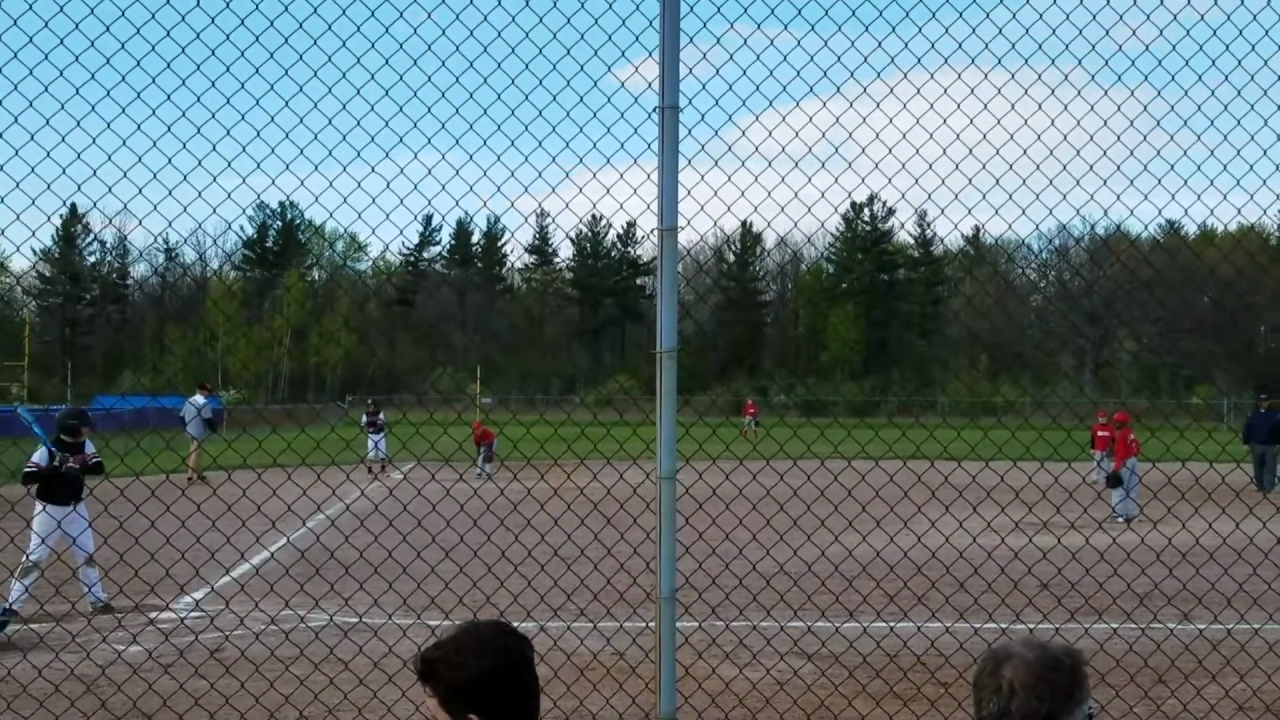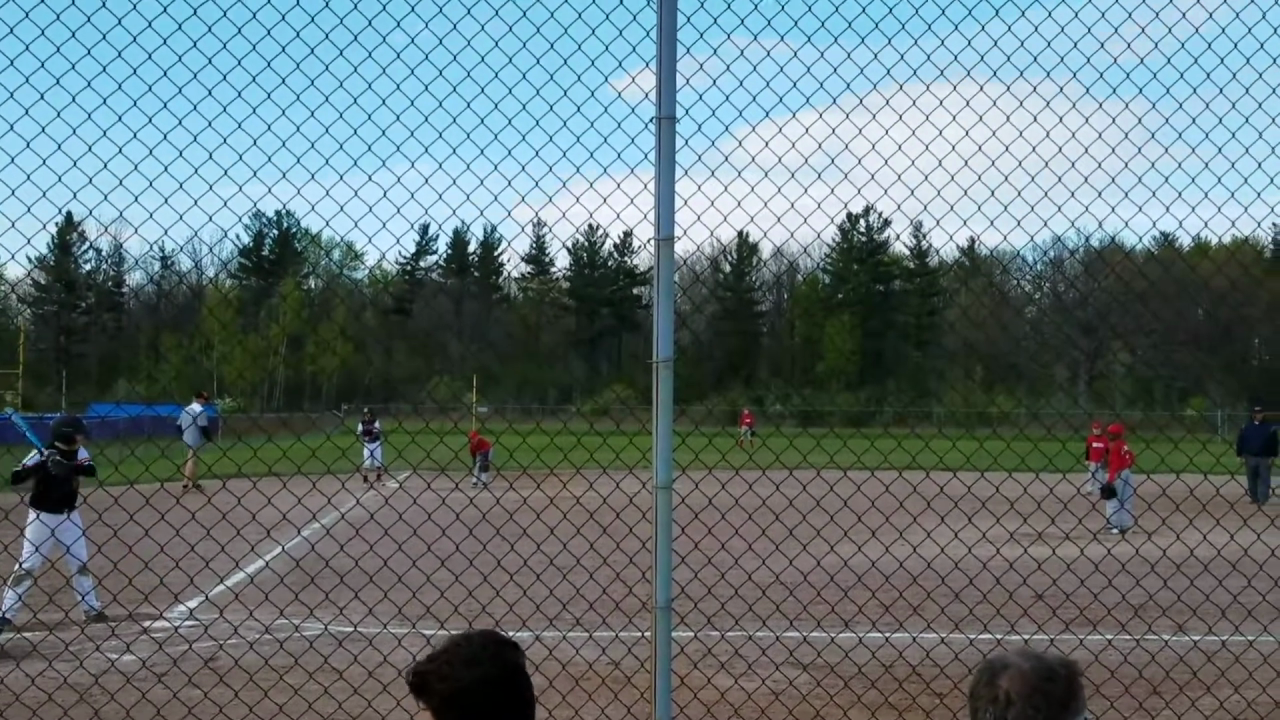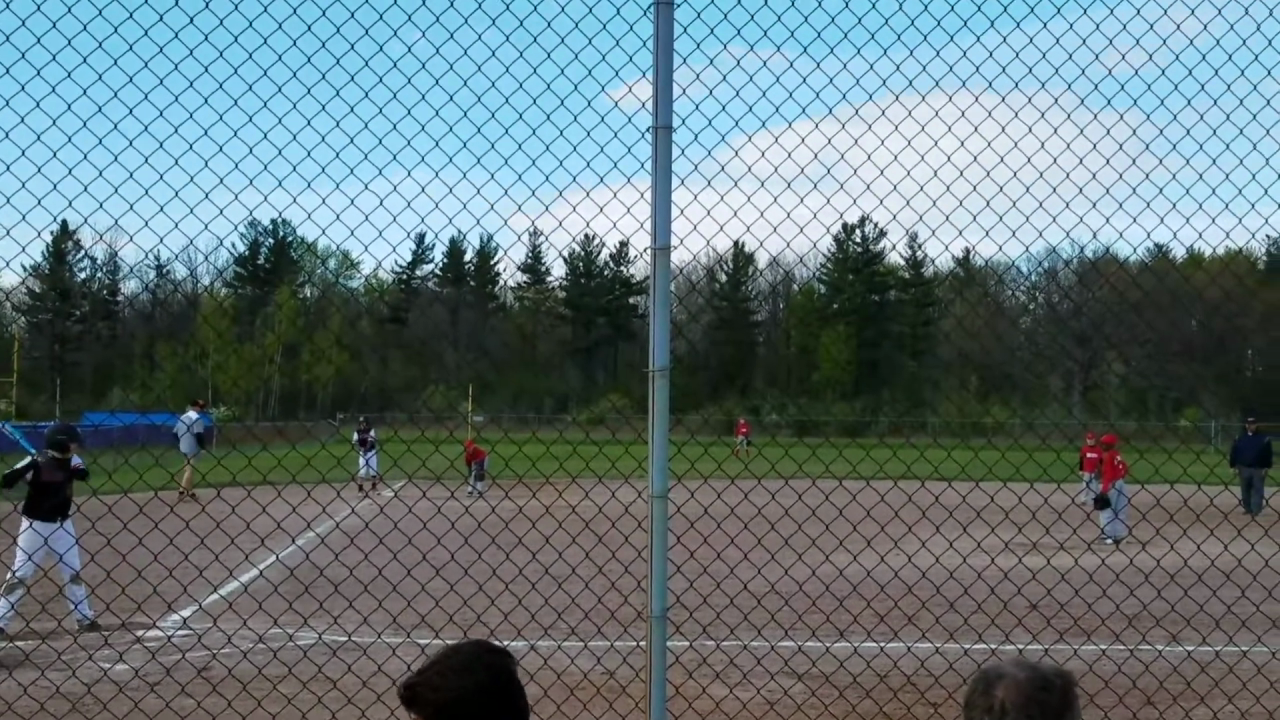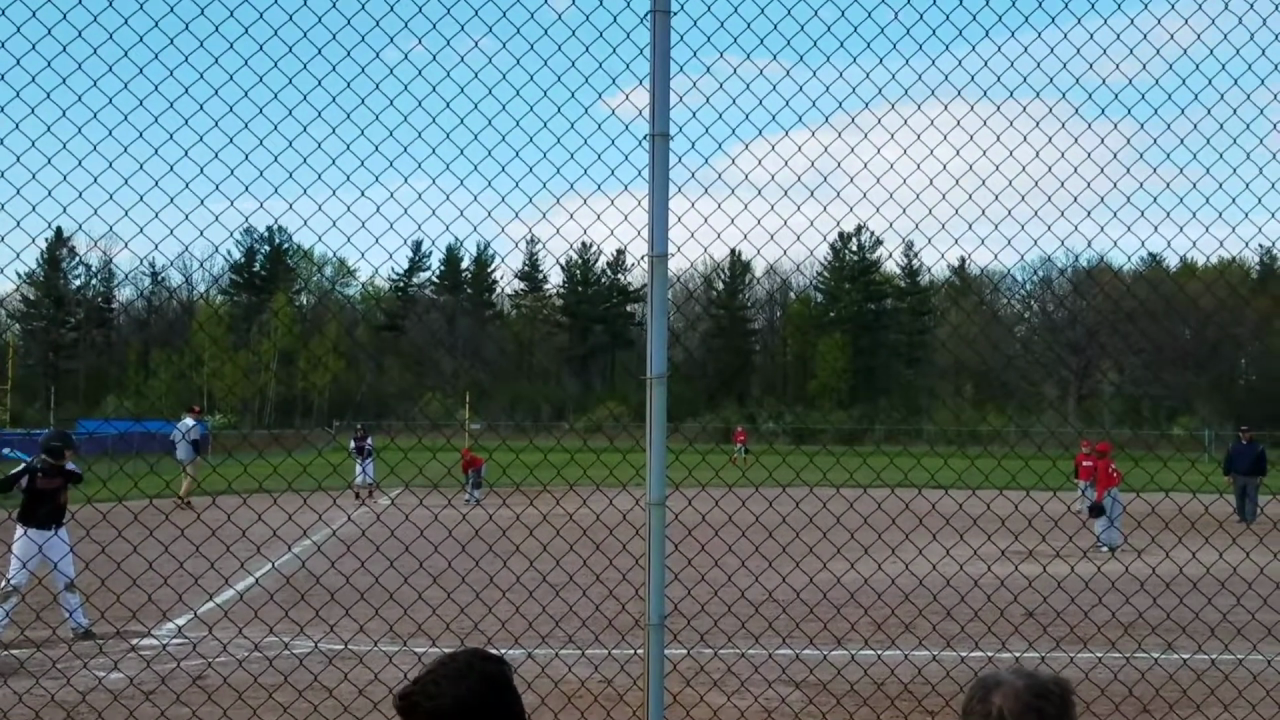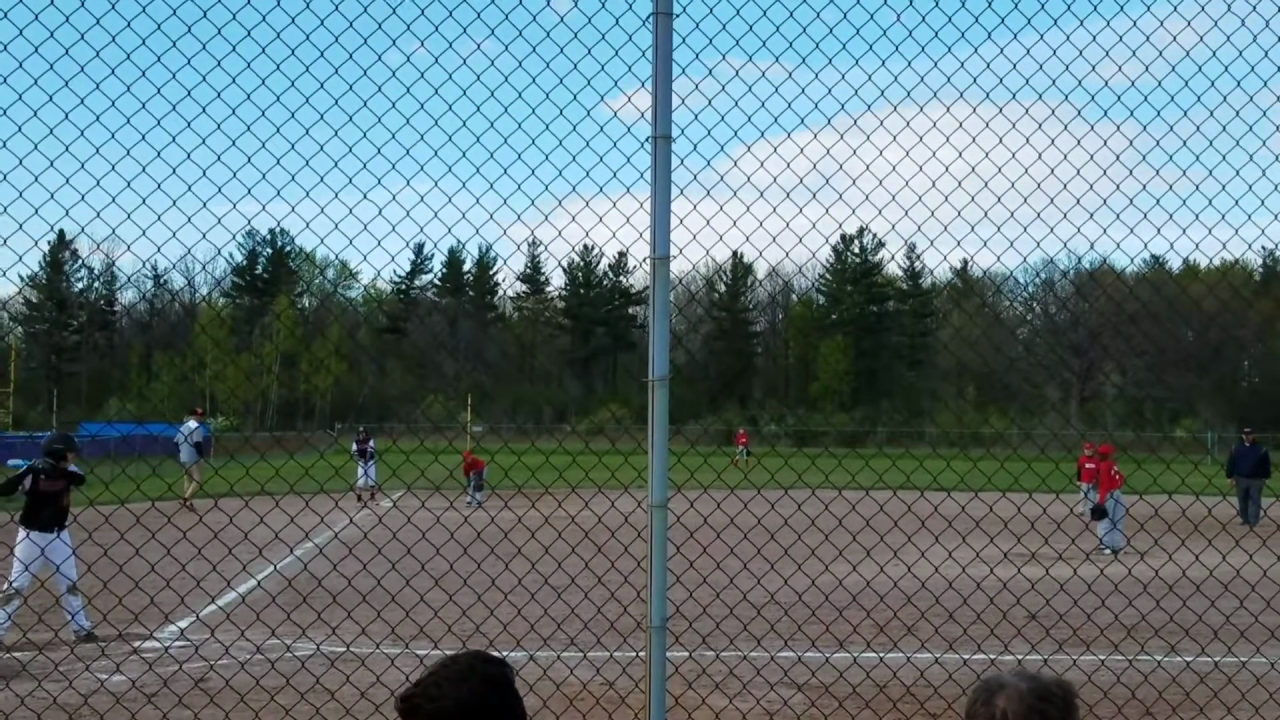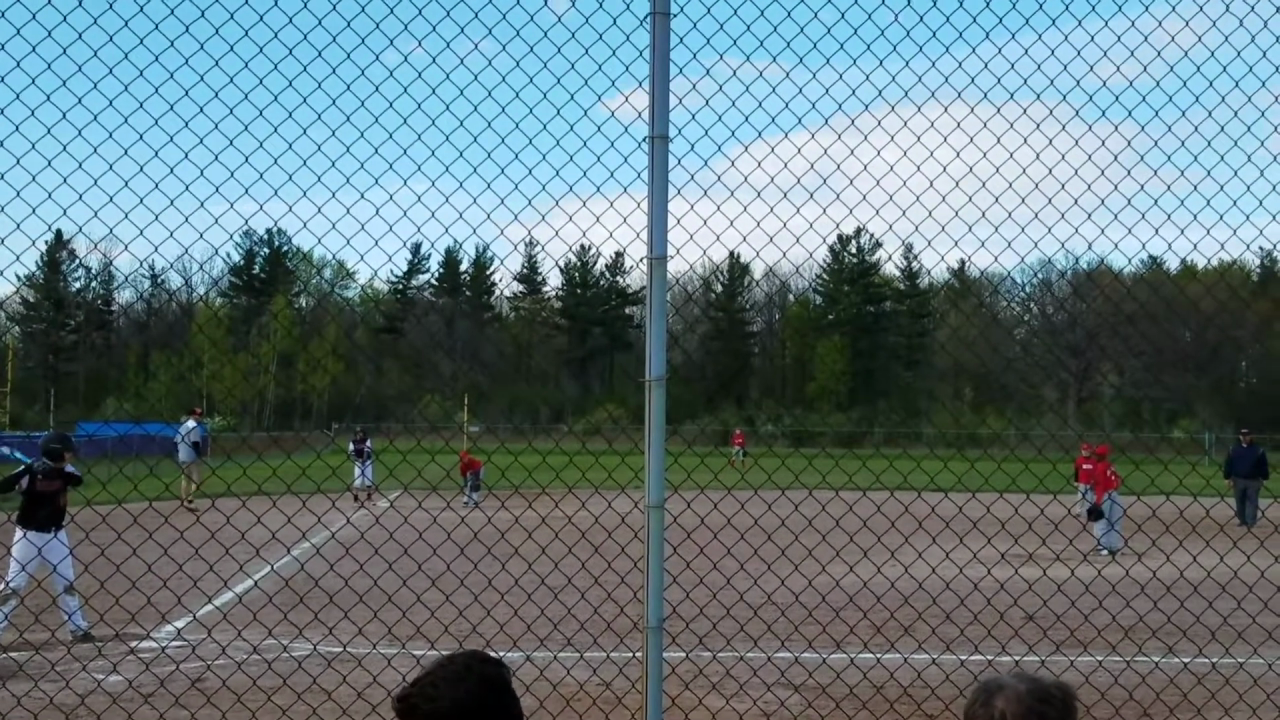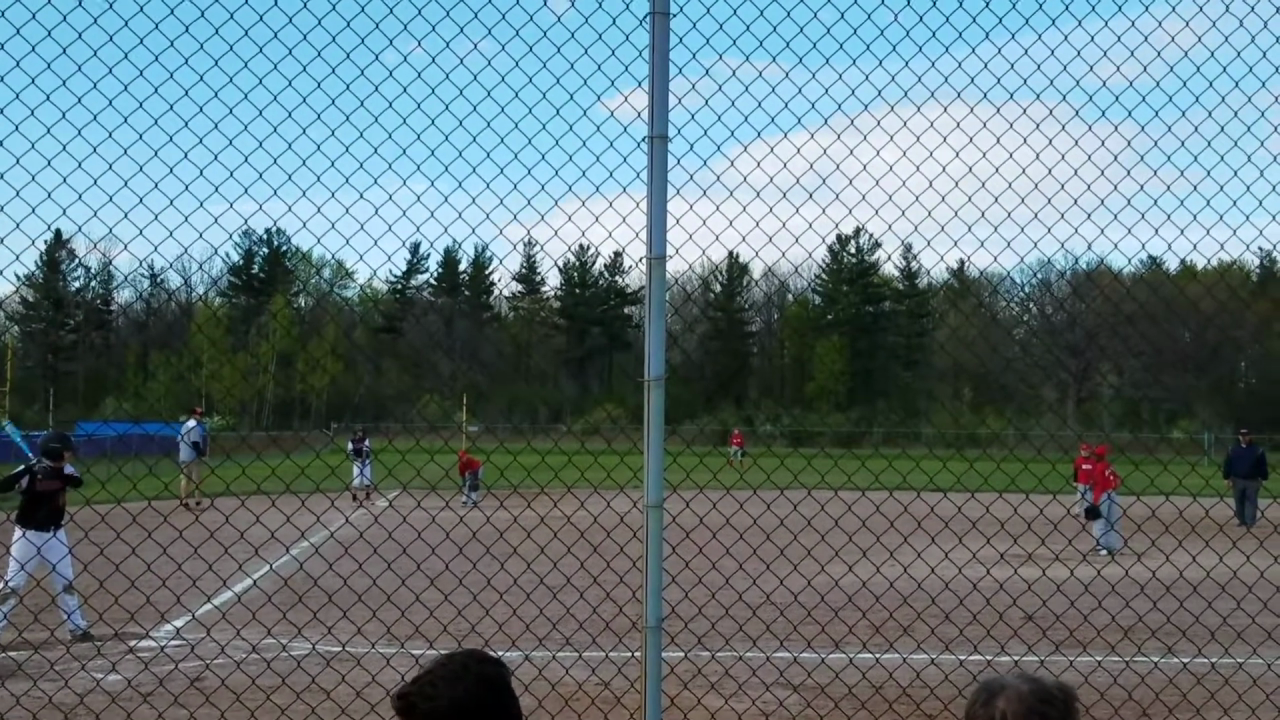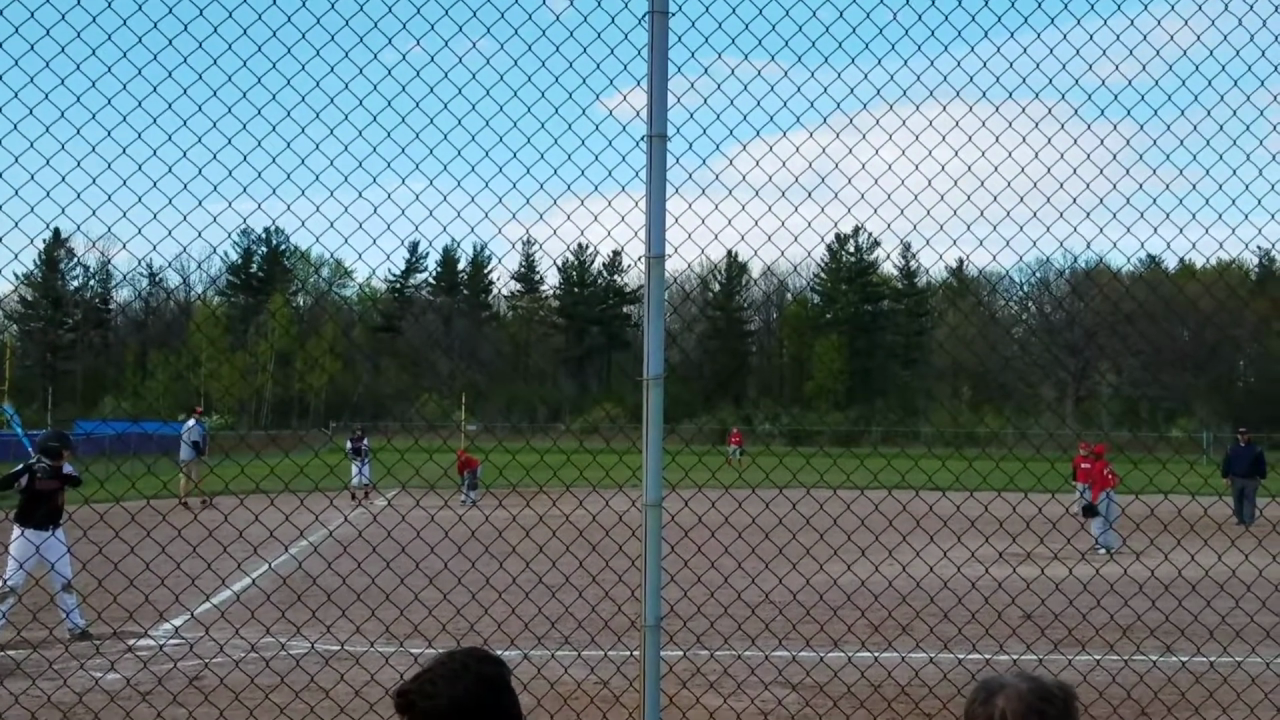
dt=0.1s
person 1, frame 1
left shoulder: (85, 445)
right shoulder: (48, 449)
left elbow: (100, 468)
right elbow: (26, 478)
left wrist: (77, 467)
right wrist: (54, 467)
left hip: (76, 508)
right hip: (49, 510)
left knee: (86, 555)
right knee: (35, 558)
left ankle: (98, 601)
person 1, frame 2
left shoulder: (78, 452)
right shoulder: (41, 454)
left elbow: (91, 471)
left wrist: (66, 466)
right wrist: (44, 463)
left hip: (69, 516)
right hip: (43, 517)
left knee: (80, 562)
right knee: (28, 565)
left ankle: (92, 609)
person 1, frame 3
left shoulder: (71, 460)
right shoulder: (35, 461)
left elbow: (84, 474)
left wrist: (57, 465)
right wrist: (34, 463)
left hip: (62, 524)
right hip: (36, 525)
left knee: (73, 572)
right knee: (20, 575)
left ankle: (85, 619)
person 1, frame 4
left shoulder: (65, 467)
right shoulder: (30, 468)
left elbow: (78, 478)
left wrist: (51, 468)
right wrist: (29, 467)
left hip: (57, 532)
right hip: (30, 533)
left knee: (67, 580)
left ankle: (80, 627)
person 1, frame 5
left shoulder: (67, 470)
right shoulder: (33, 473)
left elbow: (81, 479)
left wrist: (53, 468)
right wrist: (31, 469)
left hip: (59, 535)
right hip: (32, 536)
left knee: (70, 582)
left ankle: (82, 629)
person 1, frame 6
left shoulder: (64, 470)
right shoulder: (30, 472)
left elbow: (78, 480)
left wrist: (51, 471)
right wrist: (28, 469)
left hip: (56, 534)
right hip: (29, 535)
left knee: (67, 582)
left ankle: (79, 629)
person 1, frame 7
left shoulder: (64, 470)
right shoulder: (30, 471)
left elbow: (77, 482)
left wrist: (52, 472)
right wrist: (29, 468)
left hip: (55, 533)
right hip: (28, 535)
left knee: (66, 581)
left ankle: (78, 628)
person 1, frame 8
left shoulder: (63, 468)
right shoulder: (29, 470)
left elbow: (77, 481)
left wrist: (51, 472)
right wrist: (29, 467)
left hip: (54, 532)
right hip: (27, 533)
left knee: (65, 580)
left ankle: (76, 626)
